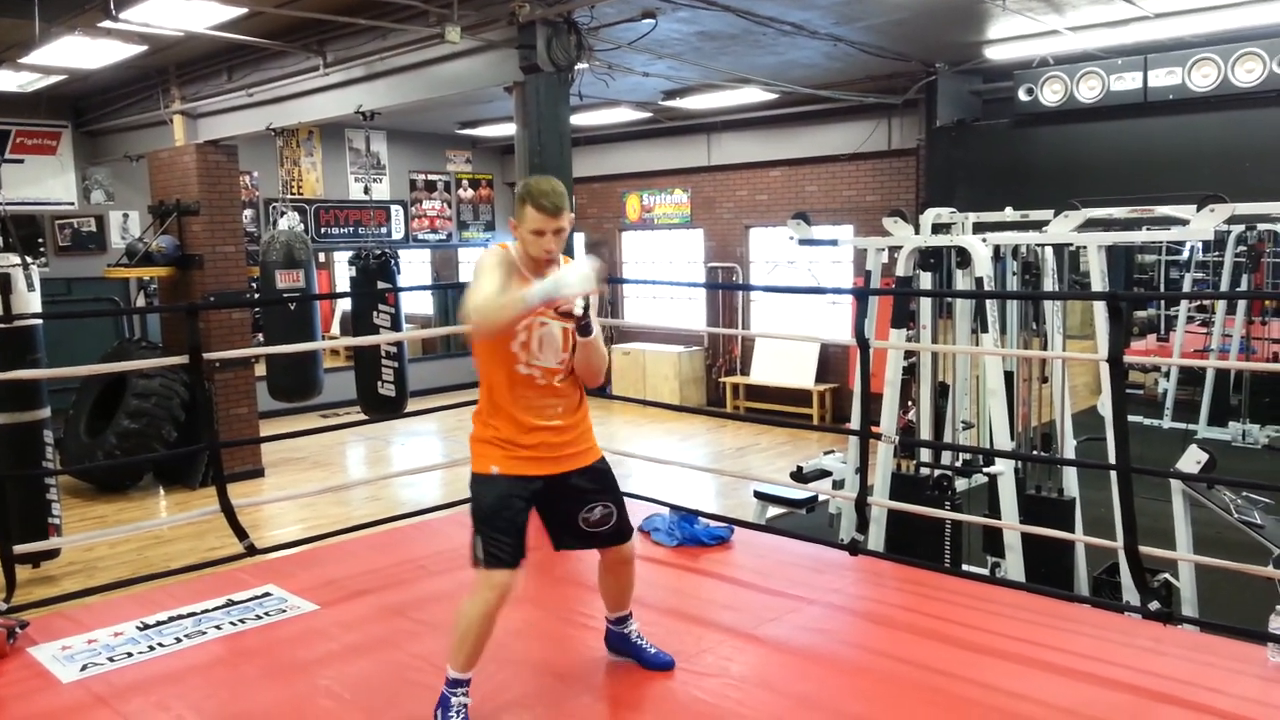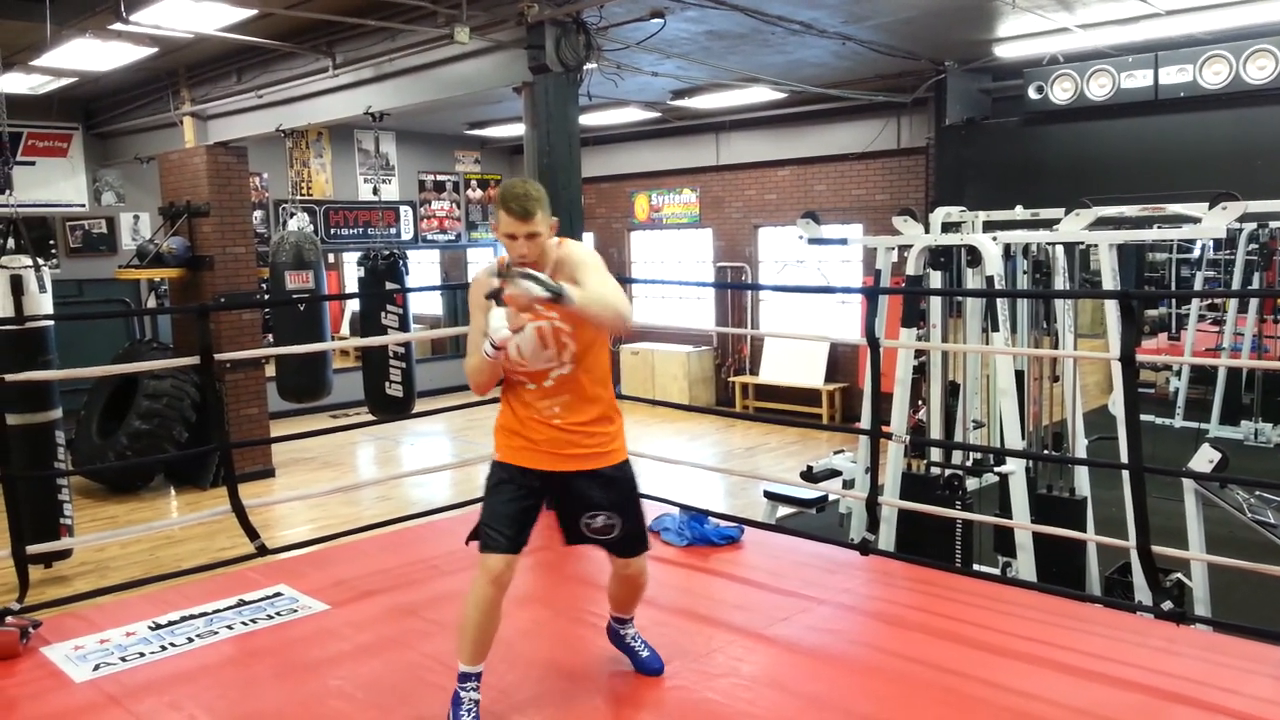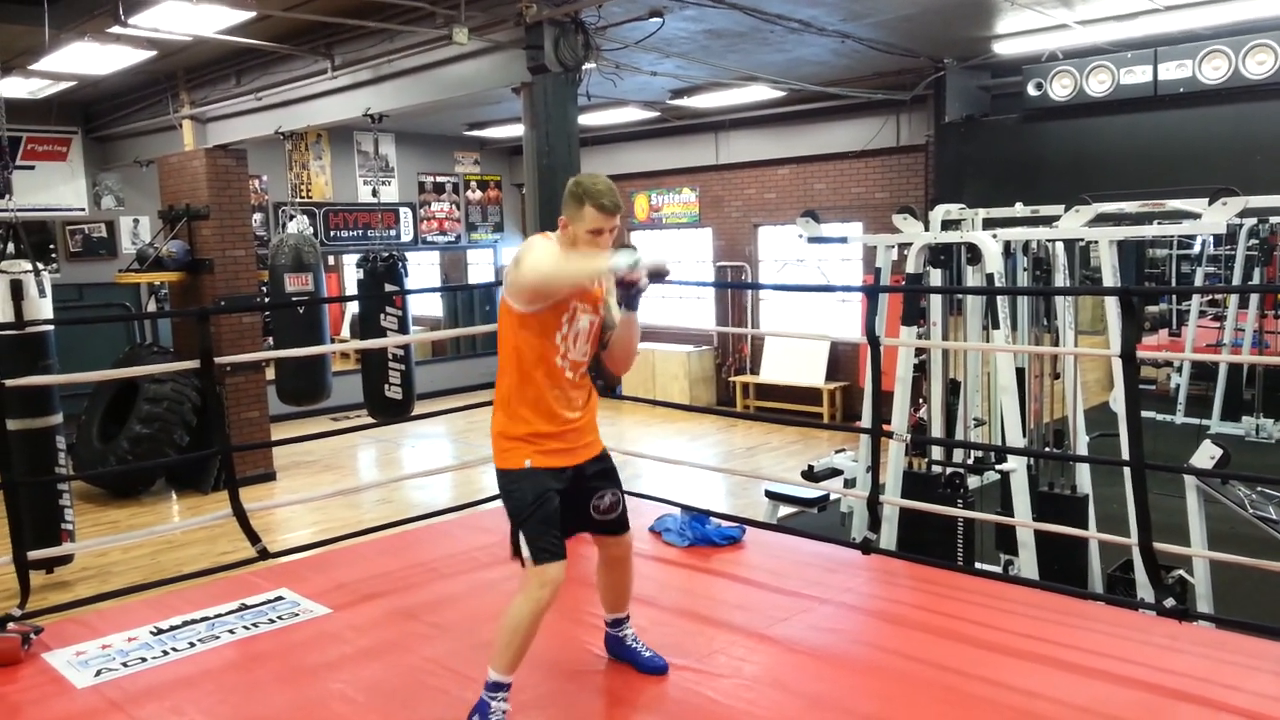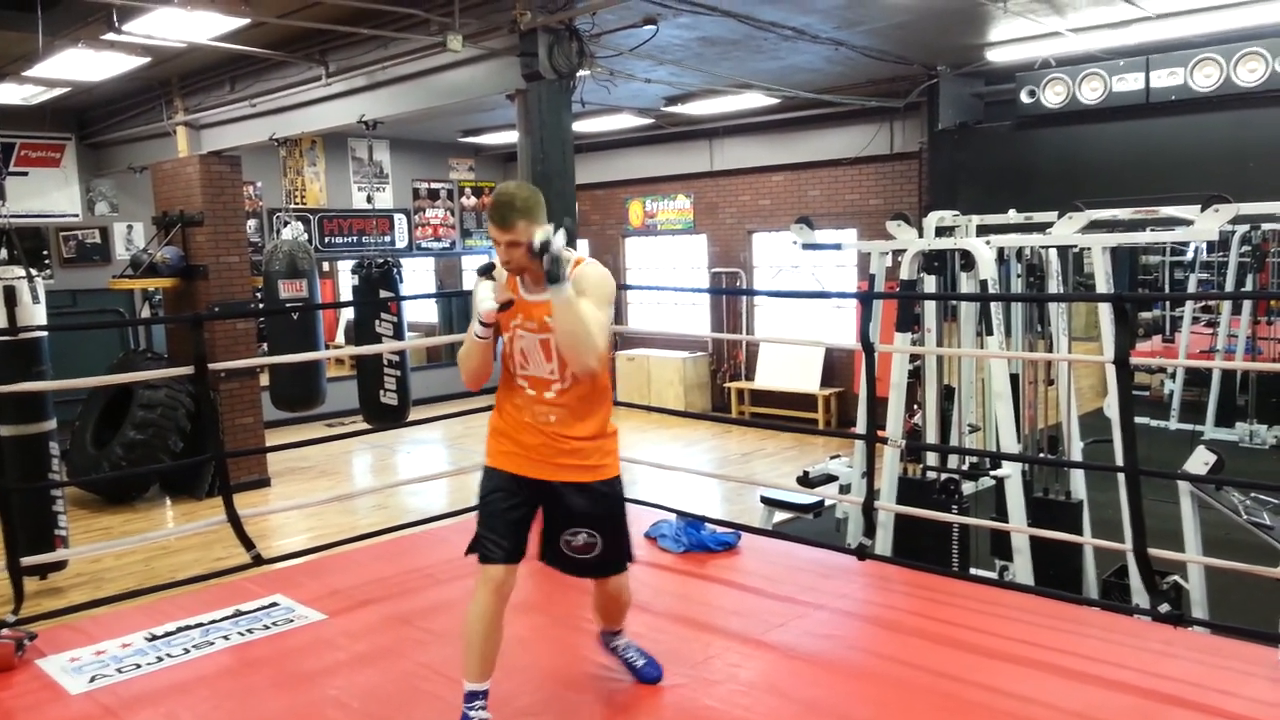
dt=0.4s
person 1, frame 1
left shoulder: (580, 275)
right shoulder: (491, 267)
left elbow: (594, 376)
right elbow: (477, 319)
left wrist: (584, 324)
right wrist: (552, 287)
left hip: (573, 449)
right hip: (503, 456)
left knee: (618, 549)
right knee: (494, 583)
left ankle: (620, 632)
person 1, frame 2
left shoulder: (575, 260)
right shoulder: (487, 286)
left elbow: (621, 319)
right elbow: (480, 382)
left wrist: (557, 291)
right wrist: (492, 341)
left hip: (596, 450)
right hip: (521, 450)
left knee: (631, 561)
right knee: (493, 570)
left ankle: (621, 629)
person 1, frame 3
left shoulder: (601, 272)
right shoulder: (539, 252)
left elbow: (620, 362)
right elbow: (533, 278)
left wrist: (629, 299)
right wrist: (615, 263)
left hip: (581, 441)
right hip: (526, 449)
left knee: (617, 541)
right knee: (544, 578)
left ankle: (618, 633)
person 1, frame 4
left shoulder: (590, 276)
right shoulder: (492, 280)
left elbow: (588, 362)
right elbow: (472, 379)
left wrist: (556, 277)
right wrist: (484, 320)
left hip: (588, 462)
right hip: (513, 459)
left knee: (611, 579)
right knee: (494, 580)
left ankle: (614, 635)
